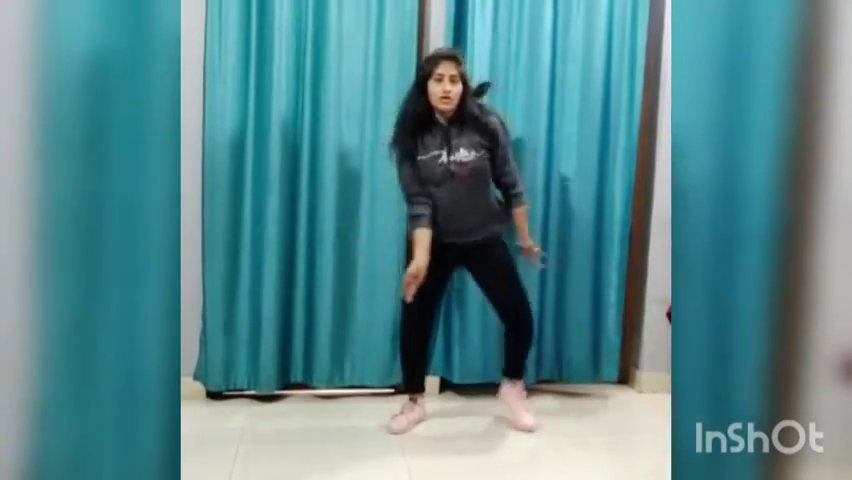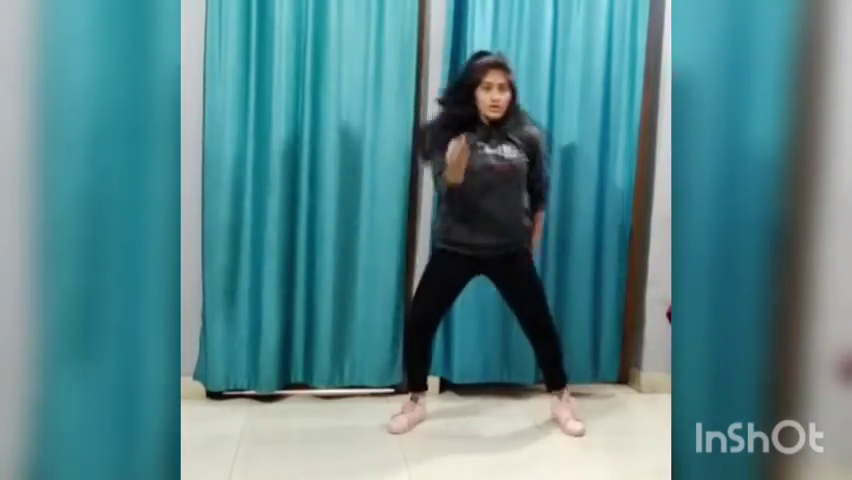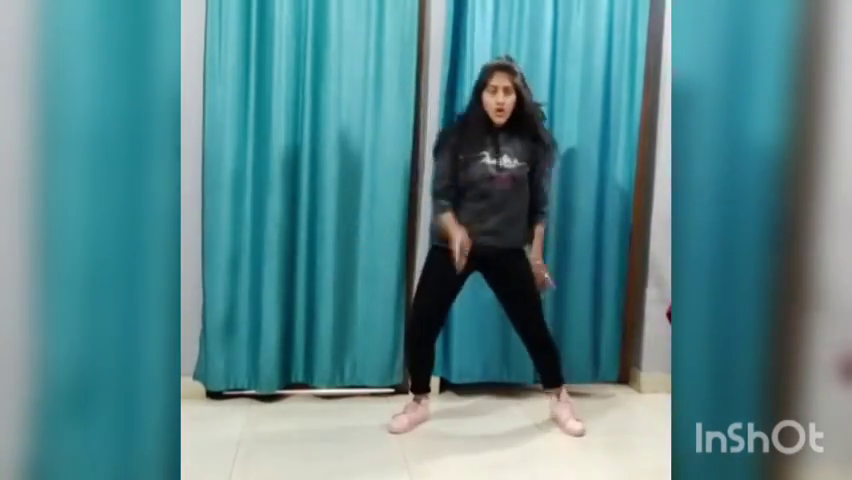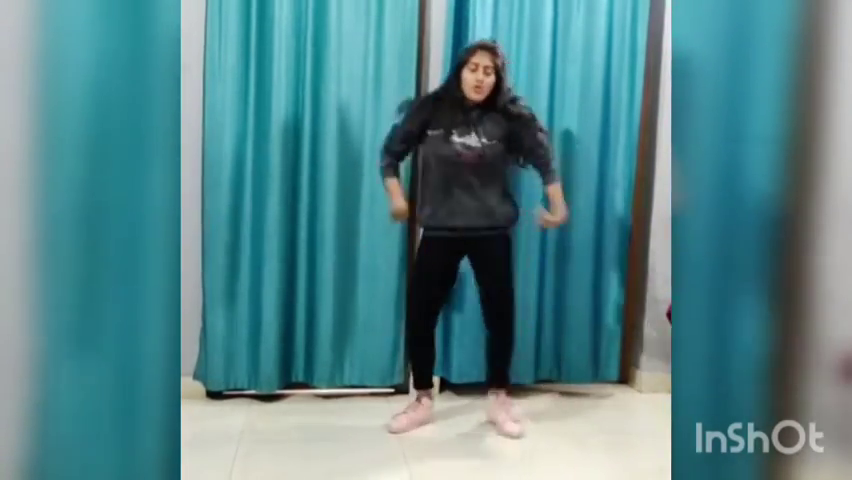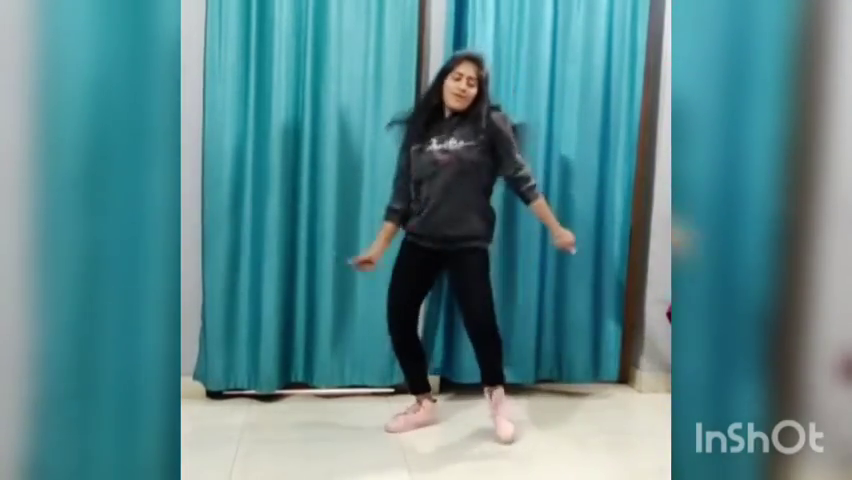
dt=0.2s
person 1, frame 1
left shoulder: (485, 127)
right shoulder: (411, 137)
left elbow: (510, 185)
right elbow: (418, 202)
left wrist: (525, 238)
right wrist: (420, 257)
left hip: (484, 240)
right hip: (433, 242)
left knee: (520, 316)
right knee: (415, 322)
left ankle: (512, 389)
right ankle: (414, 402)
person 1, frame 2
left shoulder: (528, 136)
right shoulder: (448, 132)
left elbow: (538, 193)
right elbow: (448, 187)
left wrist: (532, 241)
right wrist: (455, 168)
left hip: (509, 250)
right hip: (455, 249)
left knee: (541, 325)
right knee: (419, 324)
left ankle: (561, 400)
right ankle: (415, 402)
person 1, frame 3
left shoulder: (534, 141)
right shoulder: (458, 138)
left elbow: (539, 203)
right elbow: (441, 199)
left wrist: (536, 255)
right wrist: (455, 234)
left hip: (506, 251)
right hip: (453, 246)
left knee: (533, 327)
right knee: (421, 326)
left ankle: (559, 399)
right ankle: (419, 402)
person 1, frame 4
left shoulder: (510, 119)
right shoulder: (431, 112)
left elbow: (543, 158)
right elbow: (390, 153)
left wrist: (557, 204)
right wrist: (395, 195)
left hip: (491, 233)
right hip: (440, 233)
left knee: (499, 315)
right knee: (420, 317)
left ankle: (499, 400)
right ankle: (422, 401)
person 1, frame 5
left shoulder: (490, 126)
right shoulder: (419, 129)
left elbow: (521, 179)
right elbow: (402, 196)
left wrist: (555, 228)
right wrist: (378, 247)
left hip: (467, 244)
right hip: (419, 242)
left knee: (481, 319)
right knee: (399, 321)
left ankle: (497, 400)
right ankle: (423, 403)
